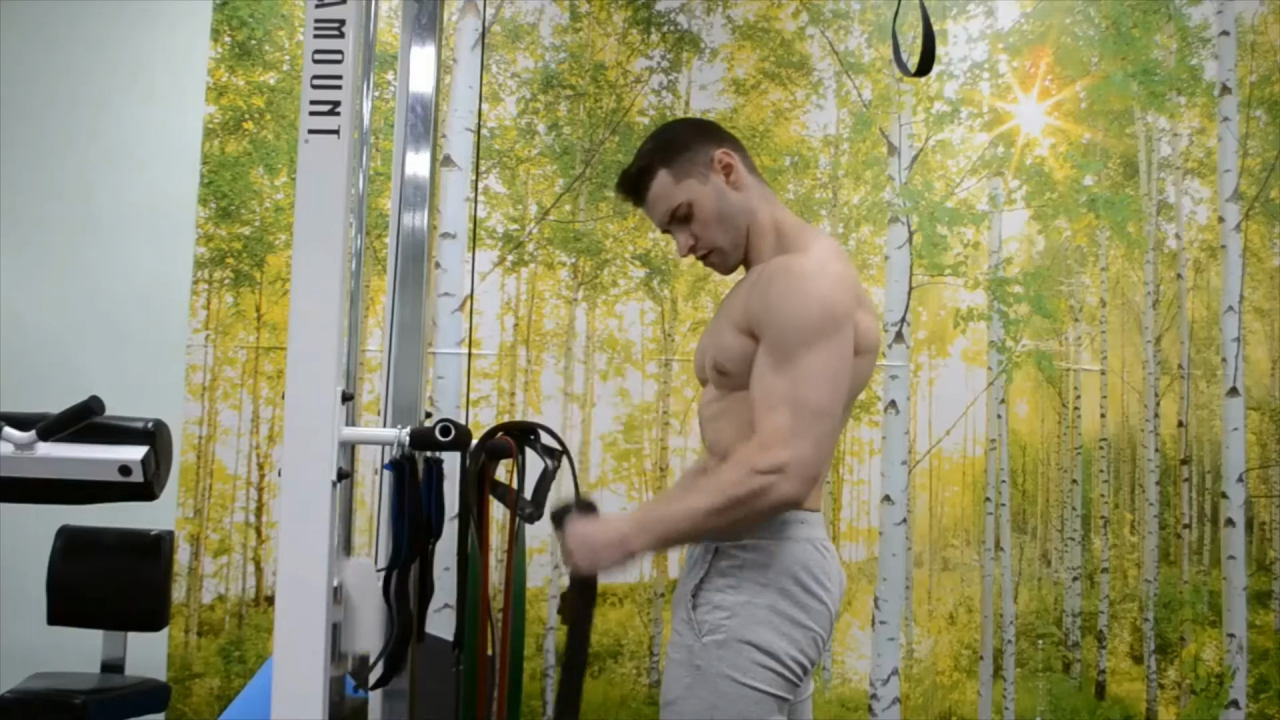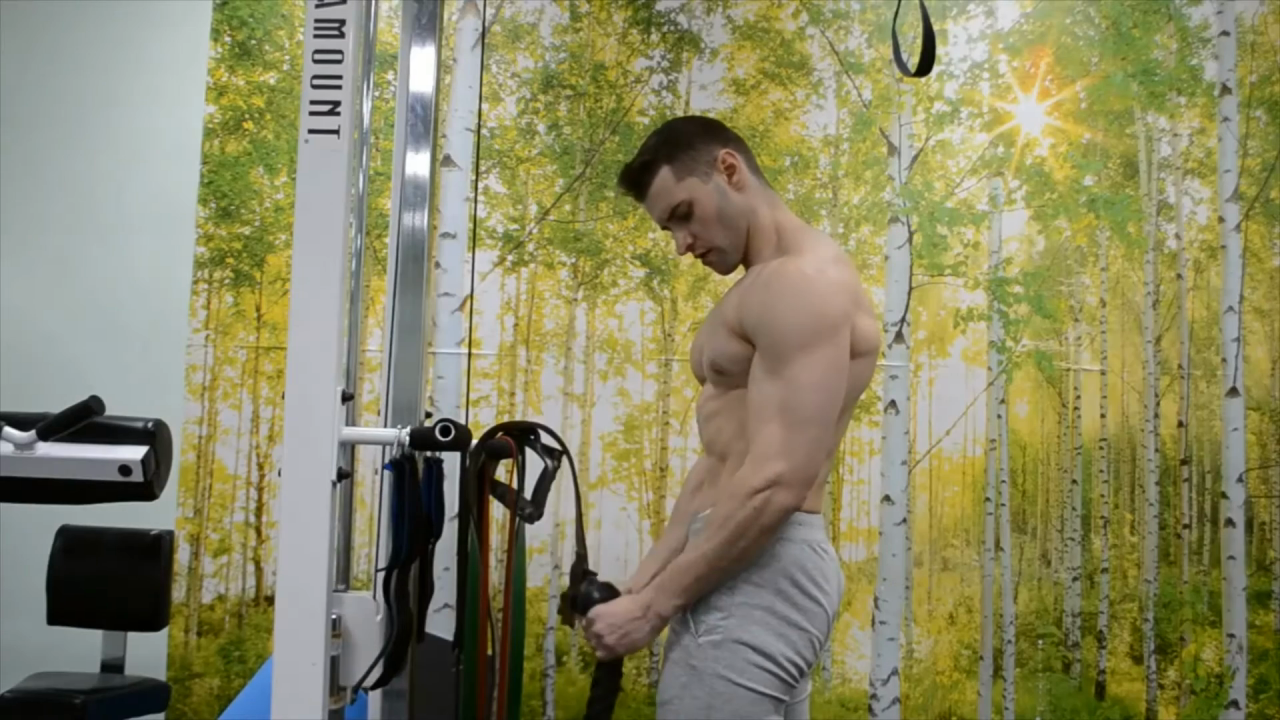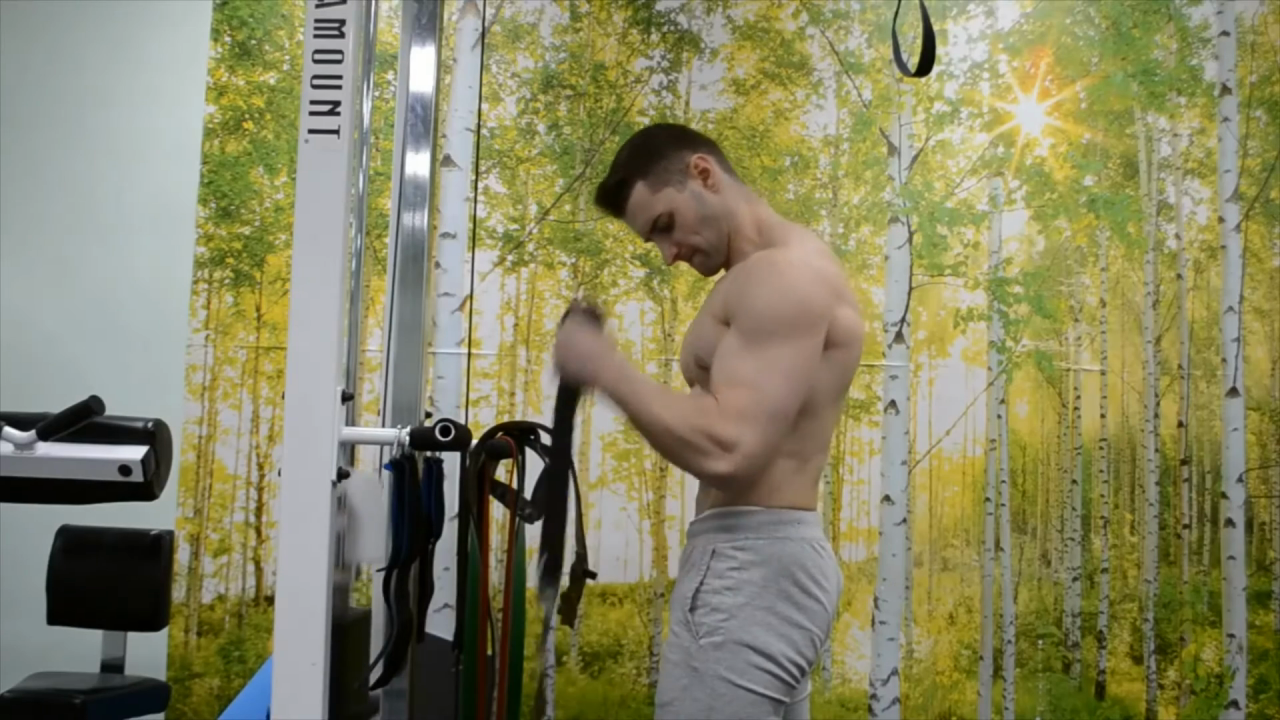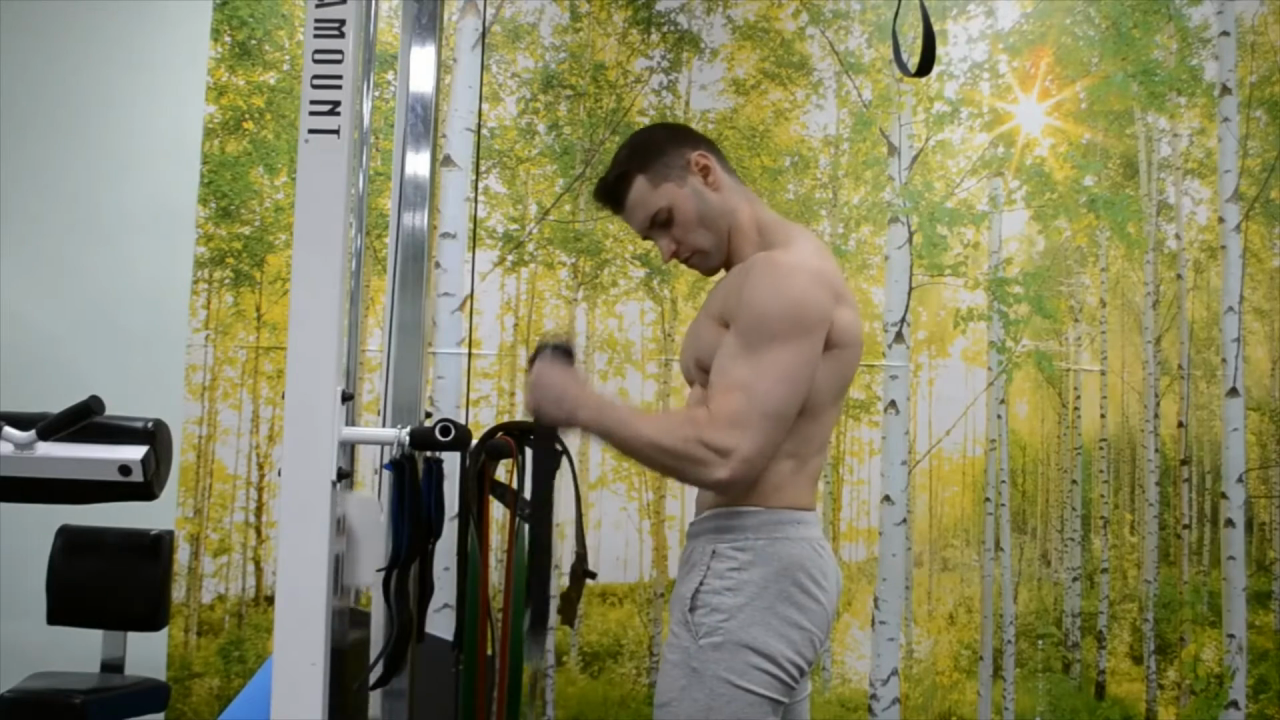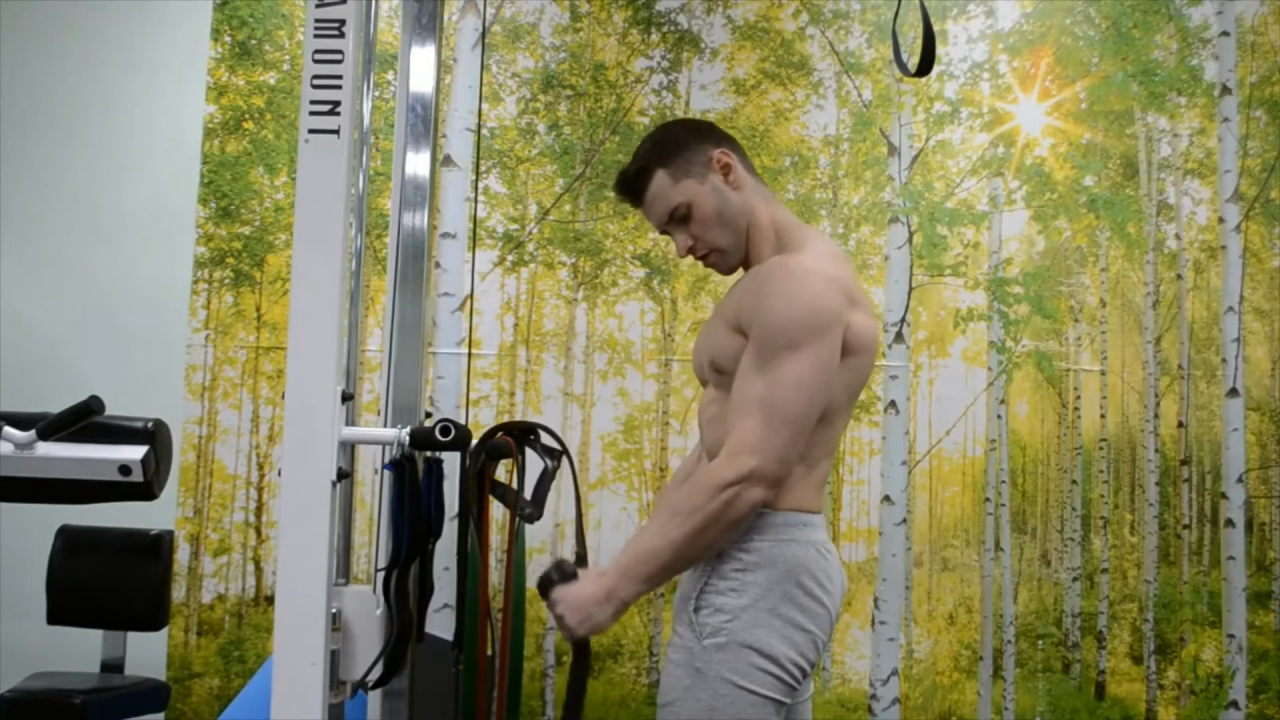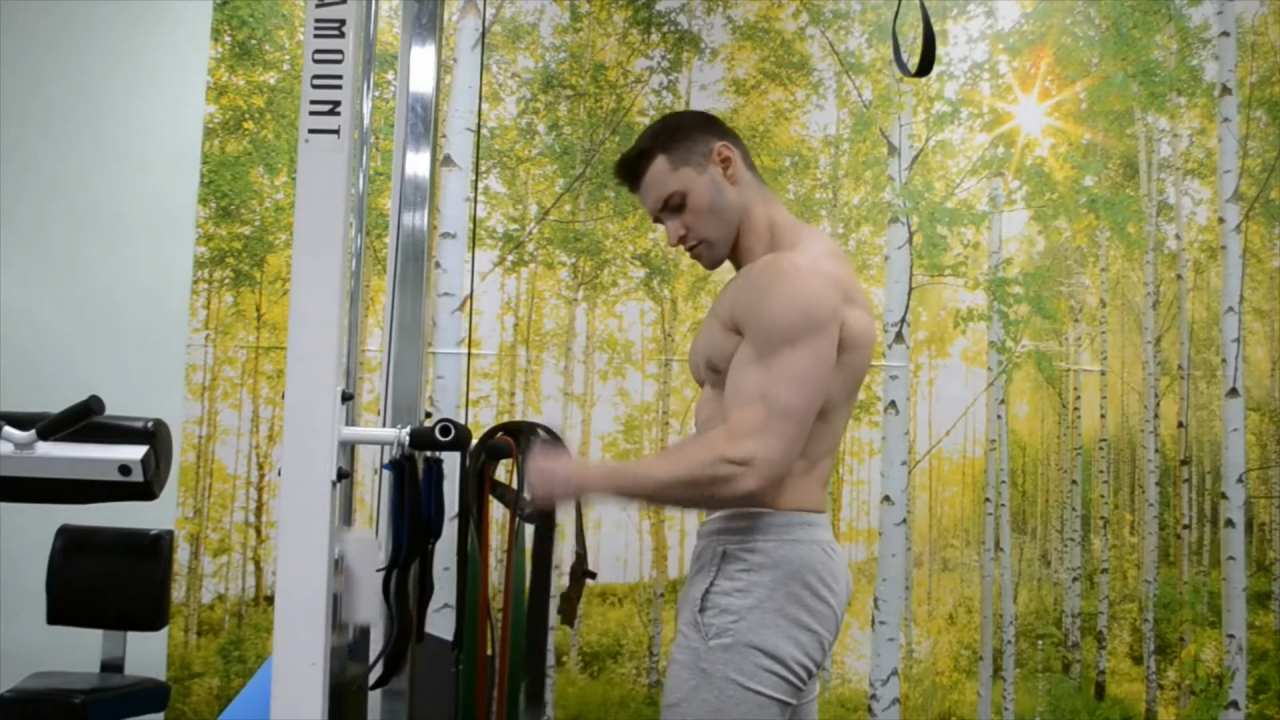
dt=0.5s
person 1, frame 1
left shoulder: (805, 278)
right shoulder: (771, 286)
left elbow: (780, 471)
left wrist: (627, 535)
right wrist: (634, 527)
left hip: (757, 568)
right hip: (758, 563)
person 1, frame 2
left shoulder: (801, 282)
right shoulder: (769, 287)
left elbow: (777, 481)
left wrist: (653, 603)
right wrist: (645, 579)
left hip: (754, 571)
right hip: (758, 568)
person 1, frame 3
left shoulder: (784, 273)
right shoulder: (766, 279)
left elbow: (726, 447)
right elbow: (720, 437)
left wrist: (607, 367)
right wrist: (615, 374)
left hip: (751, 565)
right hip: (760, 561)
person 1, frame 4
left shoulder: (782, 275)
right shoulder: (767, 279)
left elbow: (723, 454)
right elbow: (714, 439)
left wrist: (582, 405)
right wrist: (597, 410)
left hip: (751, 565)
right hip: (762, 559)
person 1, frame 5
left shoulder: (799, 281)
right shoulder: (776, 286)
left elbow: (748, 477)
right elbow: (716, 454)
left wrist: (616, 587)
right wrist: (624, 569)
left hip: (757, 570)
right hip: (768, 565)
person 1, frame 6
left shoulder: (795, 275)
right shoulder: (777, 279)
left elbow: (745, 465)
right elbow: (724, 445)
left wrist: (586, 475)
right wrist: (605, 472)
left hip: (762, 570)
right hip: (770, 563)
